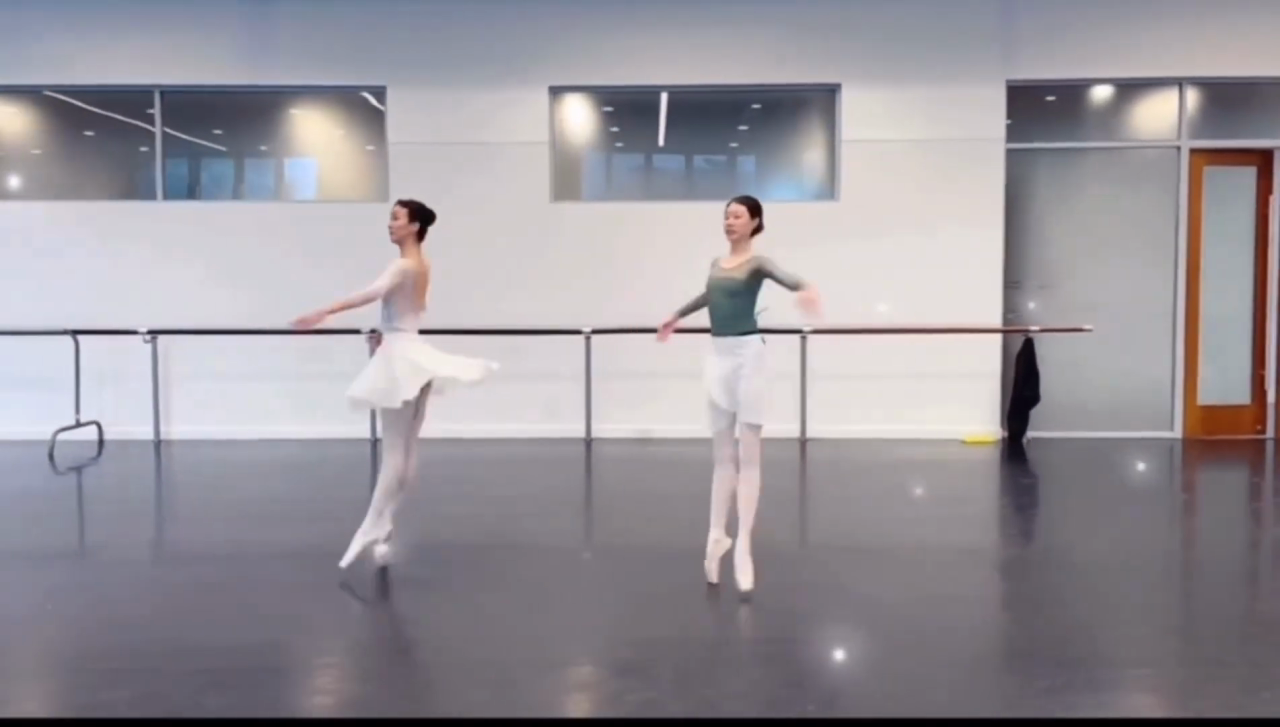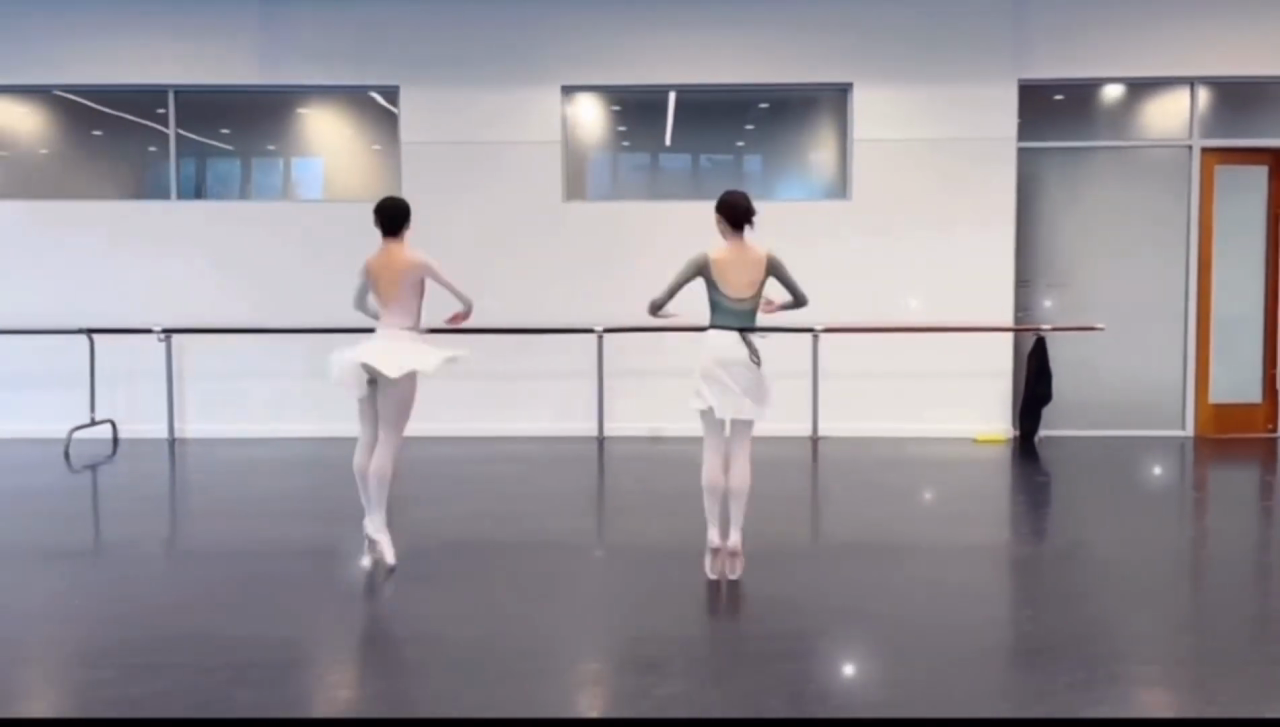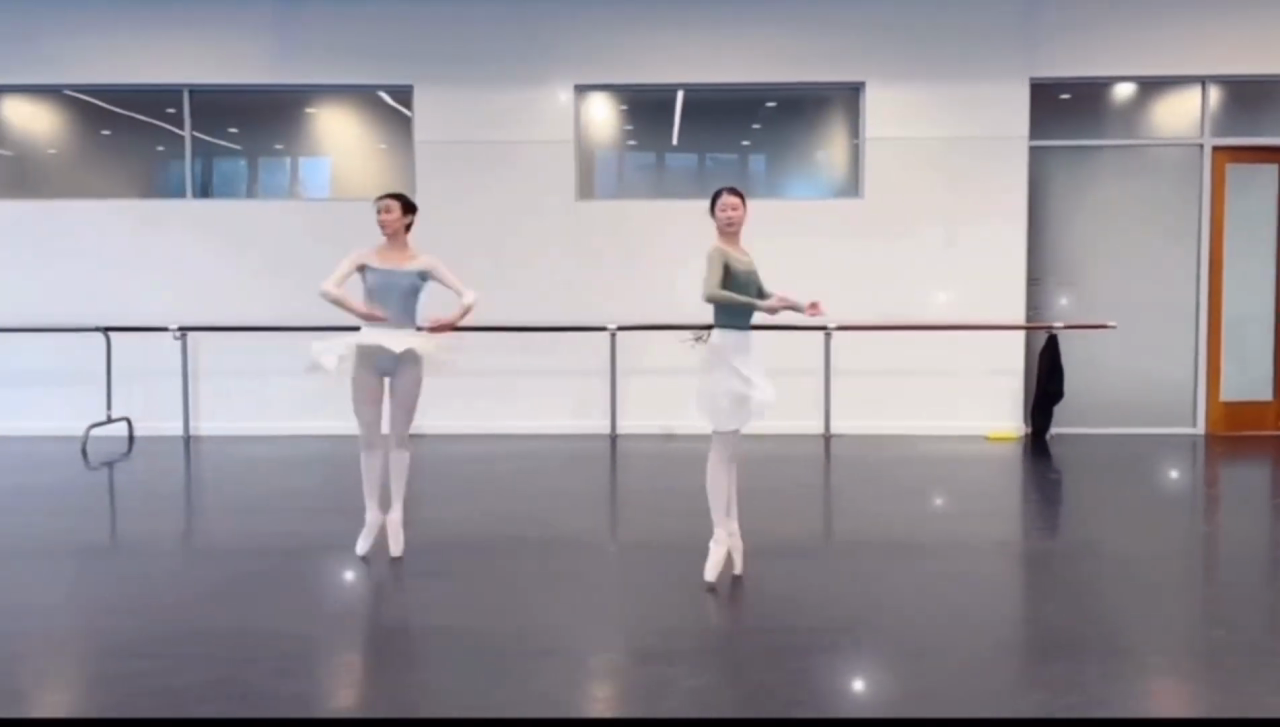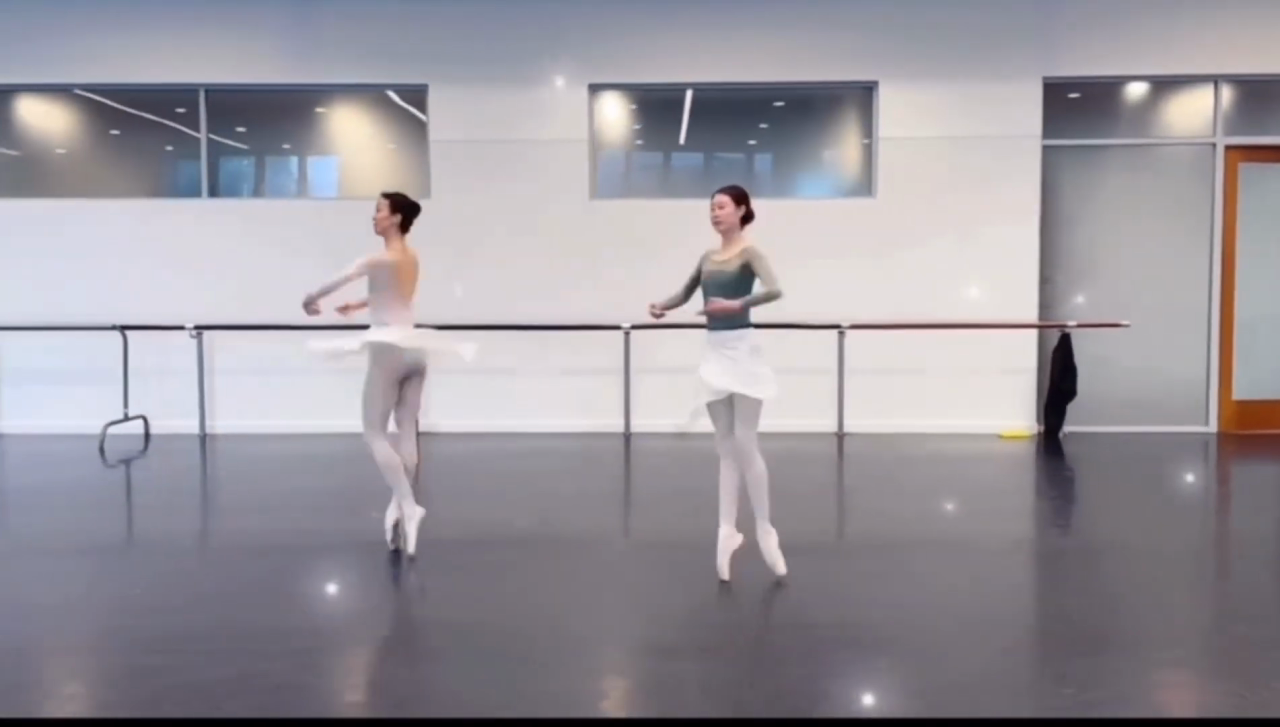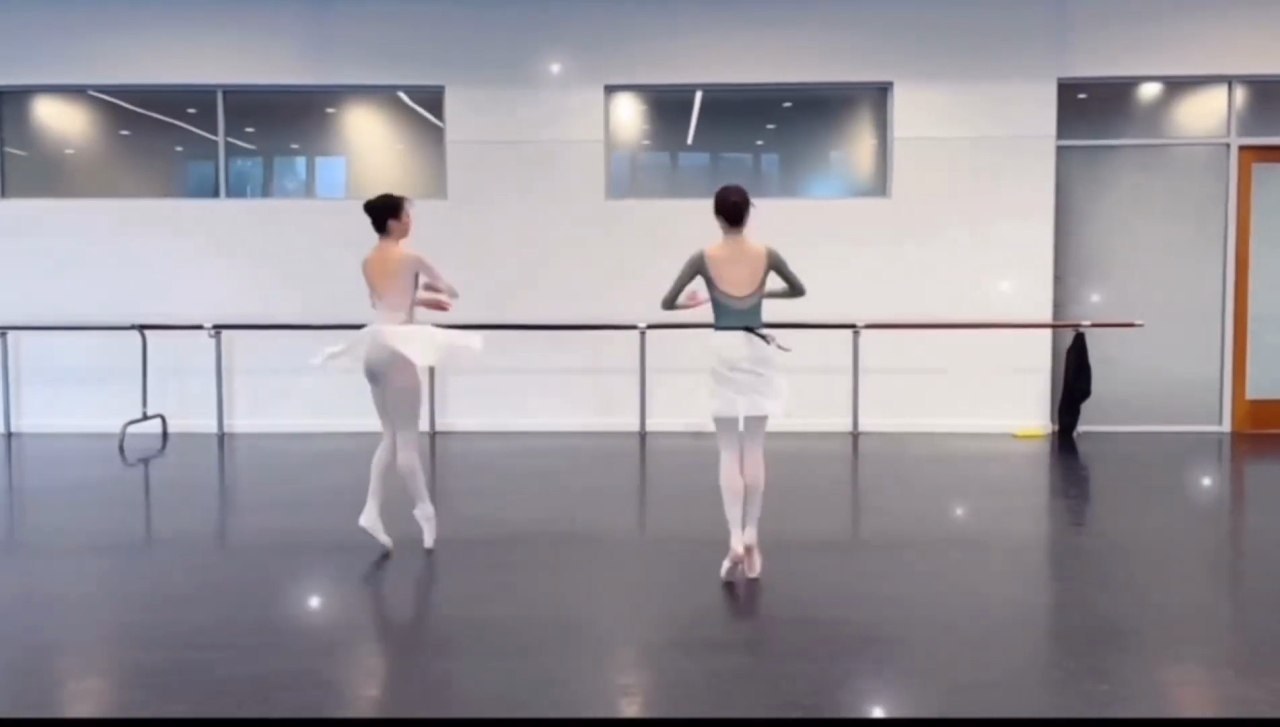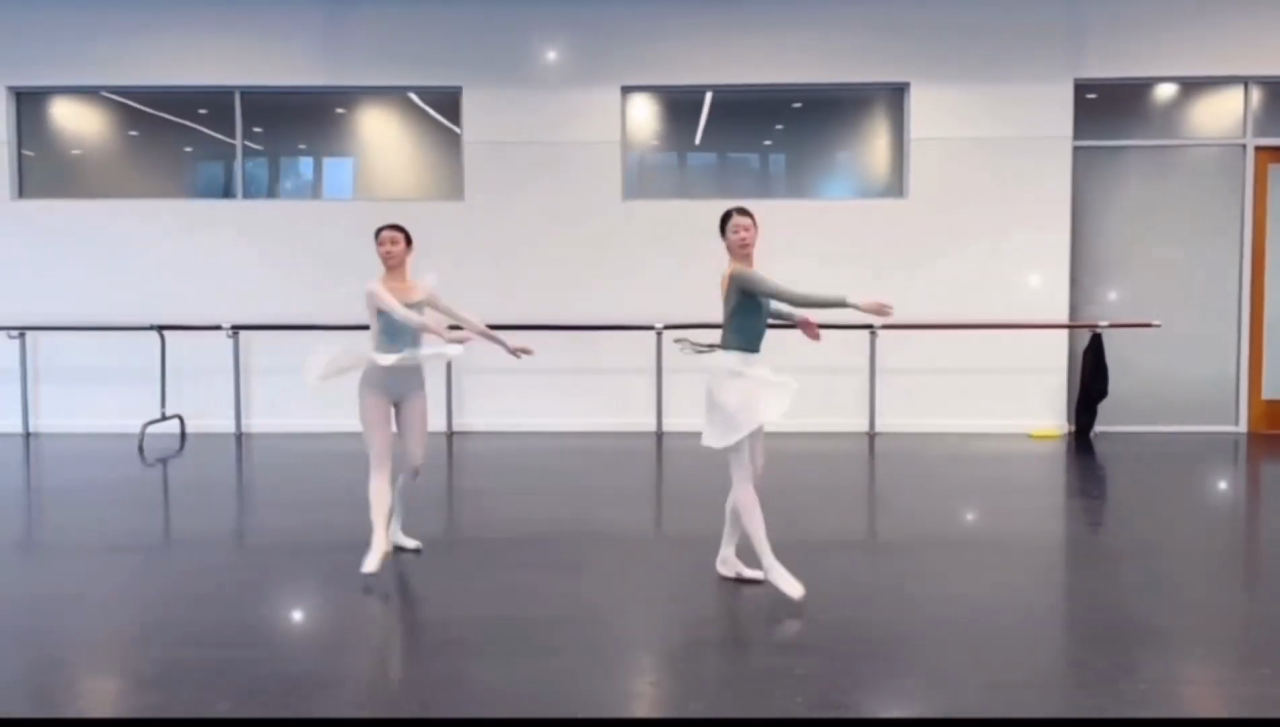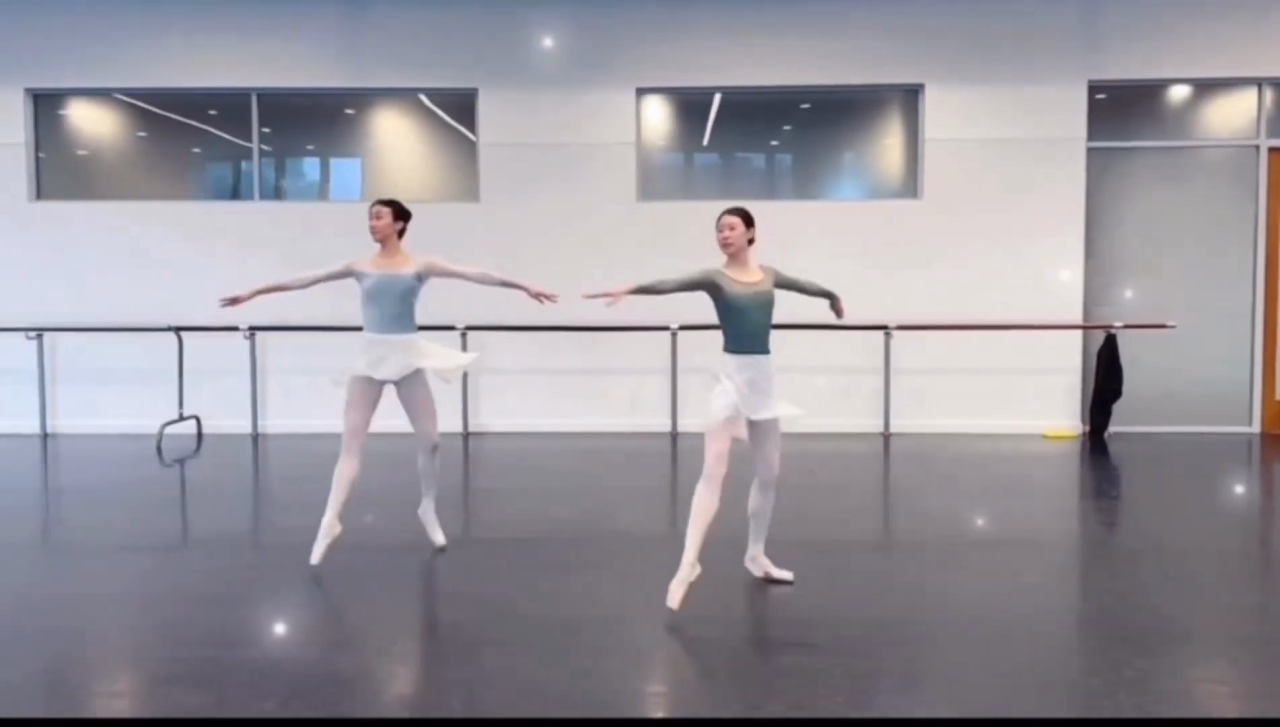
dt=0.2s
person 1, frame 1
left shoulder: (757, 261)
right shoulder: (716, 263)
left elbow: (789, 279)
left wrist: (807, 290)
right wrist: (673, 317)
left hip: (746, 355)
right hip: (718, 357)
left knee: (748, 457)
right knee: (723, 457)
left ankle: (743, 544)
right ankle: (716, 537)
person 1, frame 2
left shoulder: (705, 258)
right shoulder: (767, 258)
left elbow: (660, 301)
right elbow: (800, 299)
left wrist: (657, 310)
right wrist: (780, 305)
left hip: (714, 350)
right hip: (745, 353)
left knee: (716, 450)
right knee: (740, 453)
left ankle: (716, 535)
right ankle: (734, 536)
person 1, frame 3
left shoulder: (742, 255)
right shoulder: (717, 253)
left elbow: (759, 292)
right elbow: (711, 293)
left wrist: (797, 303)
right wrist: (765, 304)
left hip: (741, 352)
right hip: (725, 351)
left knee: (725, 451)
right knee: (723, 452)
left ankle: (727, 528)
right ankle: (723, 535)
person 1, frame 4
left shoulder: (750, 252)
right shoulder: (707, 257)
left elbow: (775, 290)
right elbow: (683, 294)
left wrist: (736, 304)
right wrist: (663, 307)
left hip: (740, 349)
right hip: (716, 352)
left knee: (745, 446)
right knee: (727, 449)
left ankle: (765, 528)
right ankle: (728, 530)
person 1, frame 5
left shoulder: (702, 256)
right shoulder: (765, 253)
left elbow: (668, 302)
right elbow: (797, 290)
left wrist: (687, 299)
left hip: (725, 351)
right hip: (759, 350)
left knee: (728, 452)
right knee: (753, 451)
left ankle: (740, 537)
right ankle: (749, 536)
person 1, frame 6
left shoulder: (742, 274)
right shoulder: (741, 274)
right elbow: (797, 298)
left wrist: (799, 321)
right wrist: (858, 303)
left hip: (745, 374)
right hip: (733, 373)
left knee: (748, 474)
right knee: (745, 477)
left ankle: (727, 556)
right ankle: (769, 564)
person 1, frame 7
left shoulder: (768, 275)
right shoulder: (713, 277)
left elbow: (810, 286)
right elbow: (666, 284)
left wrist: (832, 296)
right wrist: (630, 289)
left hip: (761, 376)
right hip: (730, 375)
left knee: (769, 474)
right knee: (712, 475)
left ankle: (756, 555)
right ankle: (688, 565)
person 2, frame 1
left shoulder: (404, 266)
right shoulder: (419, 267)
left elbow: (373, 292)
left wrist: (325, 312)
right wrist: (386, 330)
left hip: (399, 356)
right hip: (418, 355)
left knee: (394, 449)
right knee: (406, 447)
left ankle: (374, 527)
right ankle: (381, 524)
person 2, frame 2
left shoulder: (369, 264)
right shoulder: (419, 261)
left elbow: (358, 303)
right elbow: (465, 300)
right wrist: (460, 314)
left hip: (377, 352)
right hip: (399, 355)
left knee: (368, 440)
right knee: (388, 440)
left ankle: (372, 519)
right ankle: (376, 523)
person 2, frame 3
left shoulder: (425, 262)
right shoulder: (364, 256)
left elbow: (468, 294)
right elbow: (328, 289)
left wrist: (457, 316)
right wrist: (364, 311)
left hip: (405, 355)
right hip: (367, 352)
left knee: (399, 439)
right knee: (369, 439)
left ankle: (395, 515)
right ankle: (372, 515)
person 2, frame 4
left shoulder: (380, 259)
right shoulder: (408, 258)
left elbow: (339, 281)
left wrist: (312, 299)
right wrist: (363, 302)
left hip: (386, 349)
right hip: (410, 349)
left knee: (375, 435)
right knee: (404, 435)
left ankle: (406, 505)
right ankle: (401, 507)
person 2, frame 5
left shoulder: (370, 260)
right shoulder: (410, 258)
right elbow: (450, 292)
left wrist: (425, 291)
right wrist: (438, 297)
left hip: (378, 352)
right hip: (397, 350)
left knee: (395, 437)
right knee: (407, 438)
left ankle: (372, 511)
right ankle: (426, 512)
person 2, frame 6
left shoulder: (423, 291)
right shoulder: (377, 289)
left elbow: (463, 318)
right elbow: (403, 316)
left wrist: (504, 343)
right wrist: (443, 332)
left hip: (410, 381)
right hip: (378, 382)
left knee: (414, 463)
right knee: (380, 463)
left ankle: (393, 527)
right ankle: (379, 539)
person 2, frame 7
left shoulder: (421, 265)
right shoulder: (359, 265)
left elbow: (476, 275)
right elbow: (307, 279)
left wrist: (524, 287)
right wrist: (254, 291)
left hip: (408, 360)
right hip: (371, 359)
left knee: (430, 441)
right knee: (351, 446)
left ankle: (428, 508)
right ankle: (329, 522)
